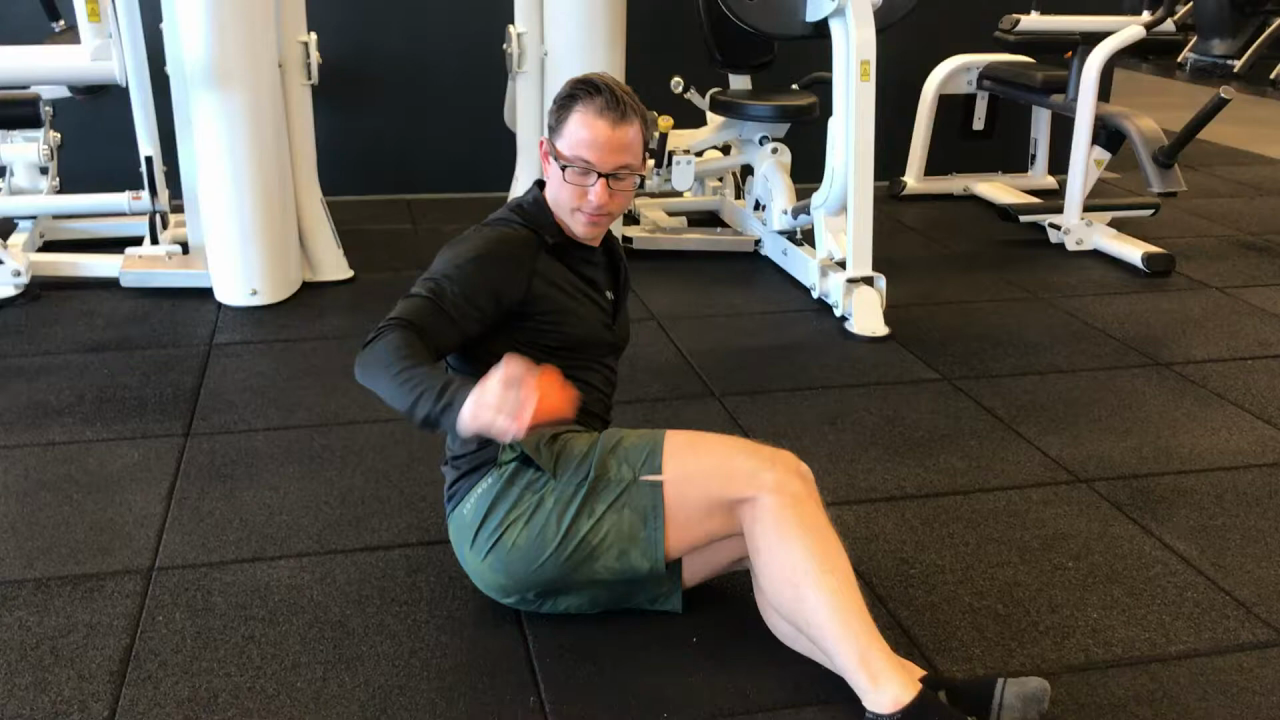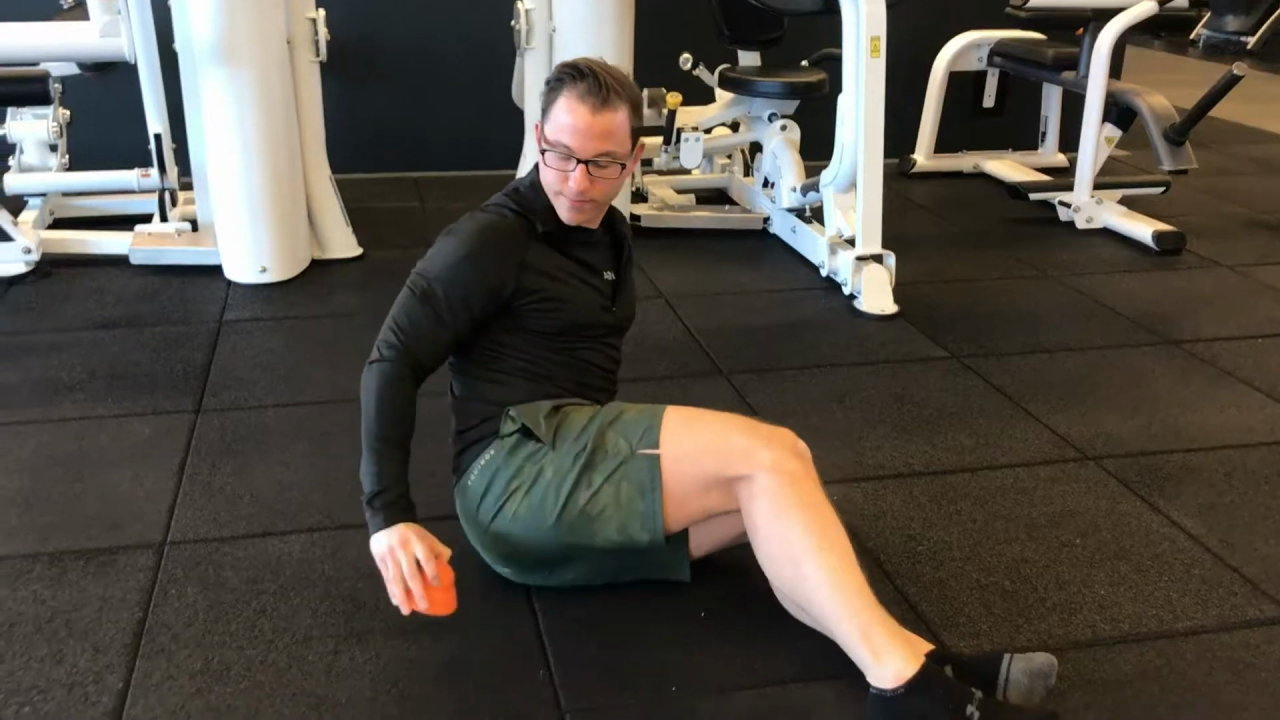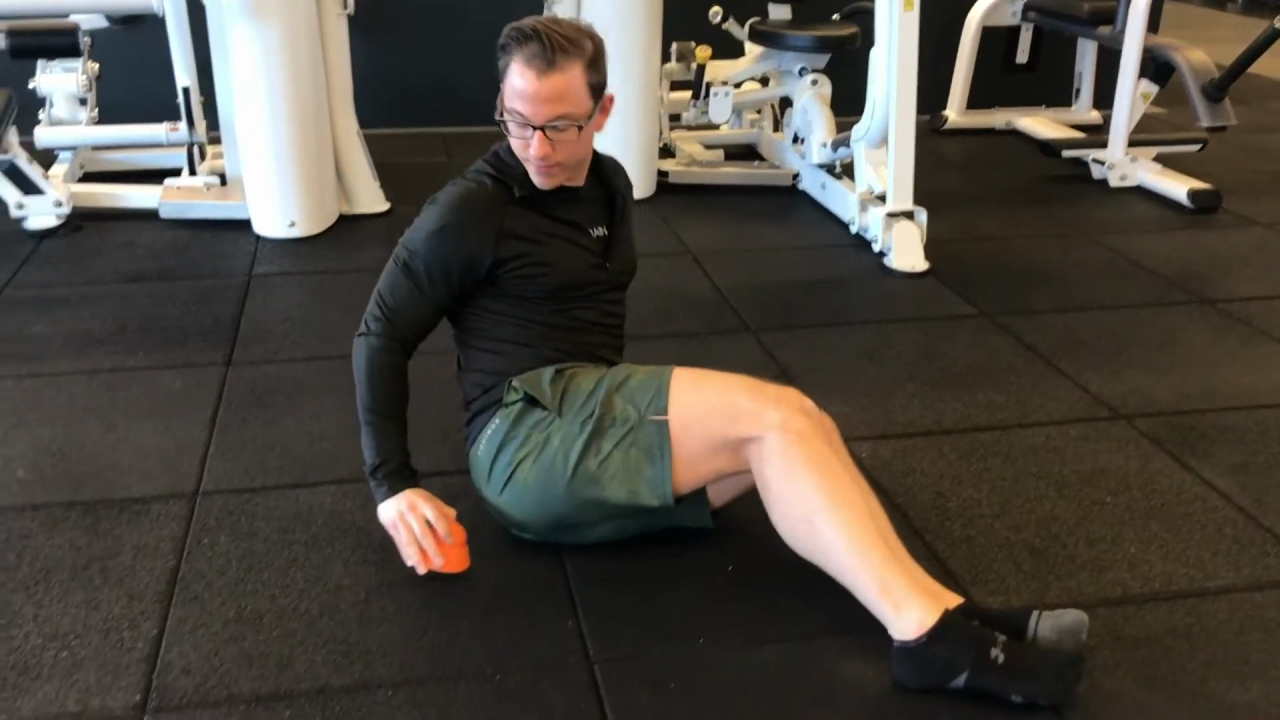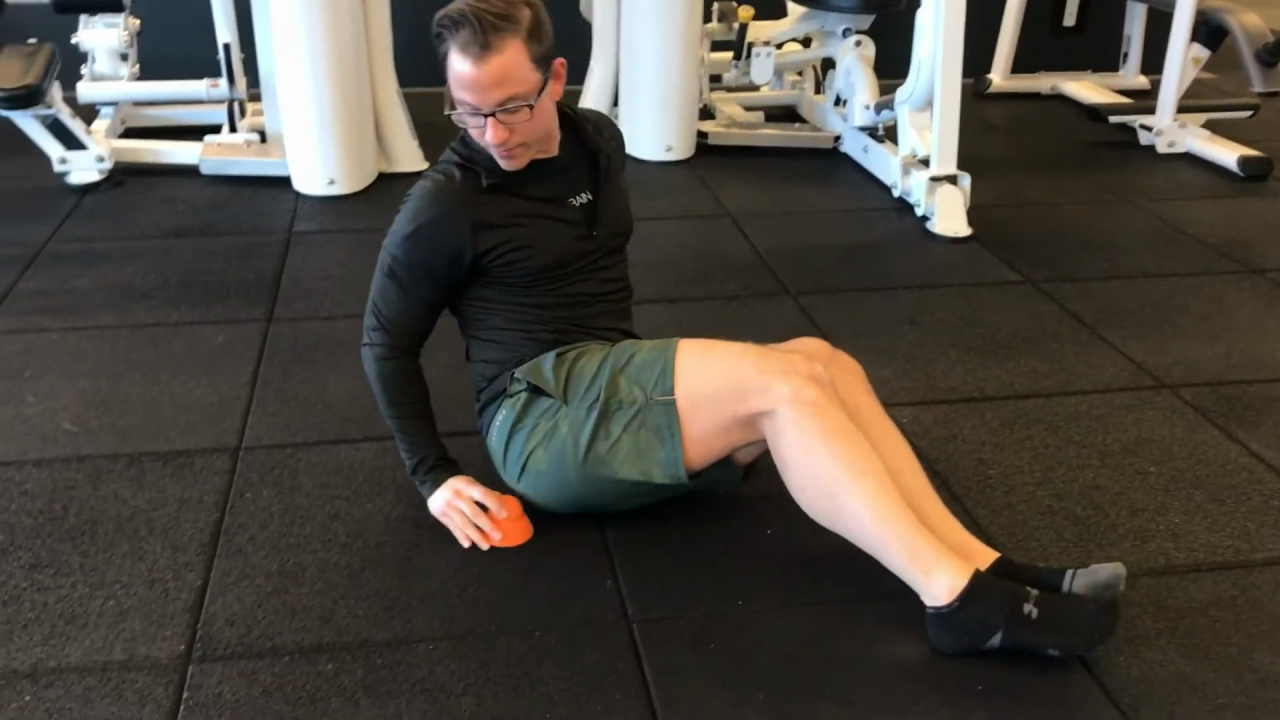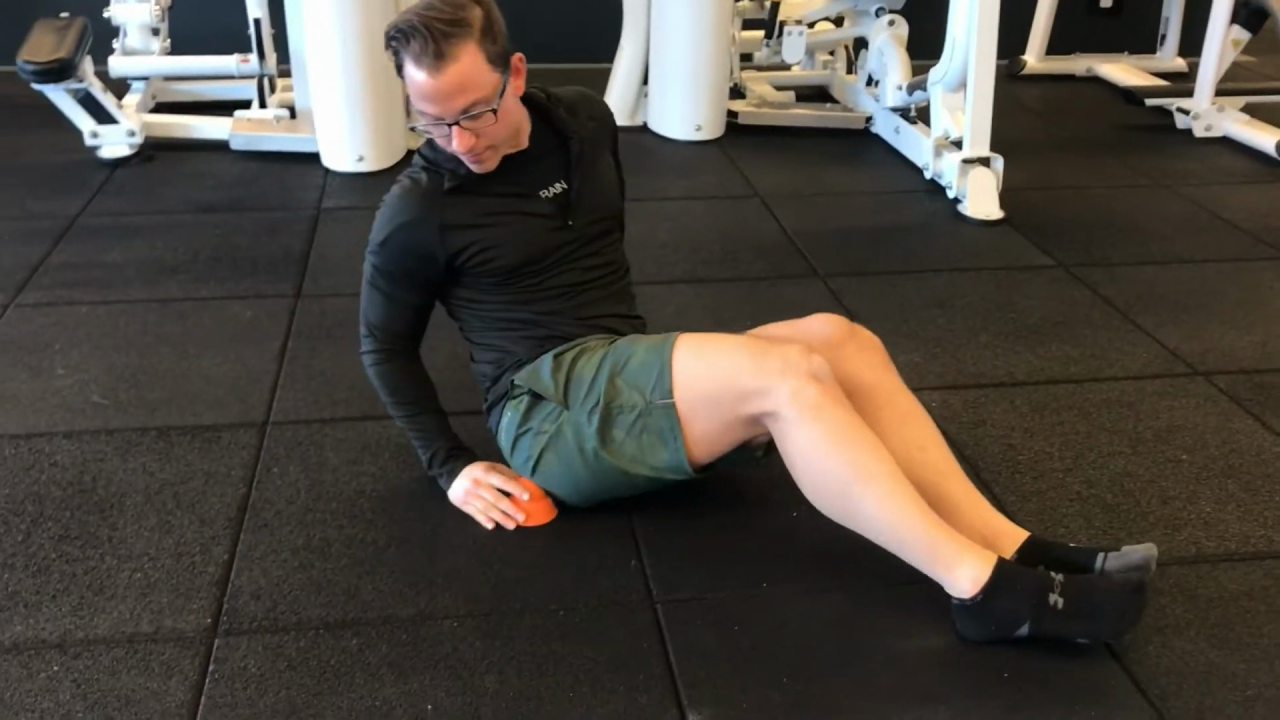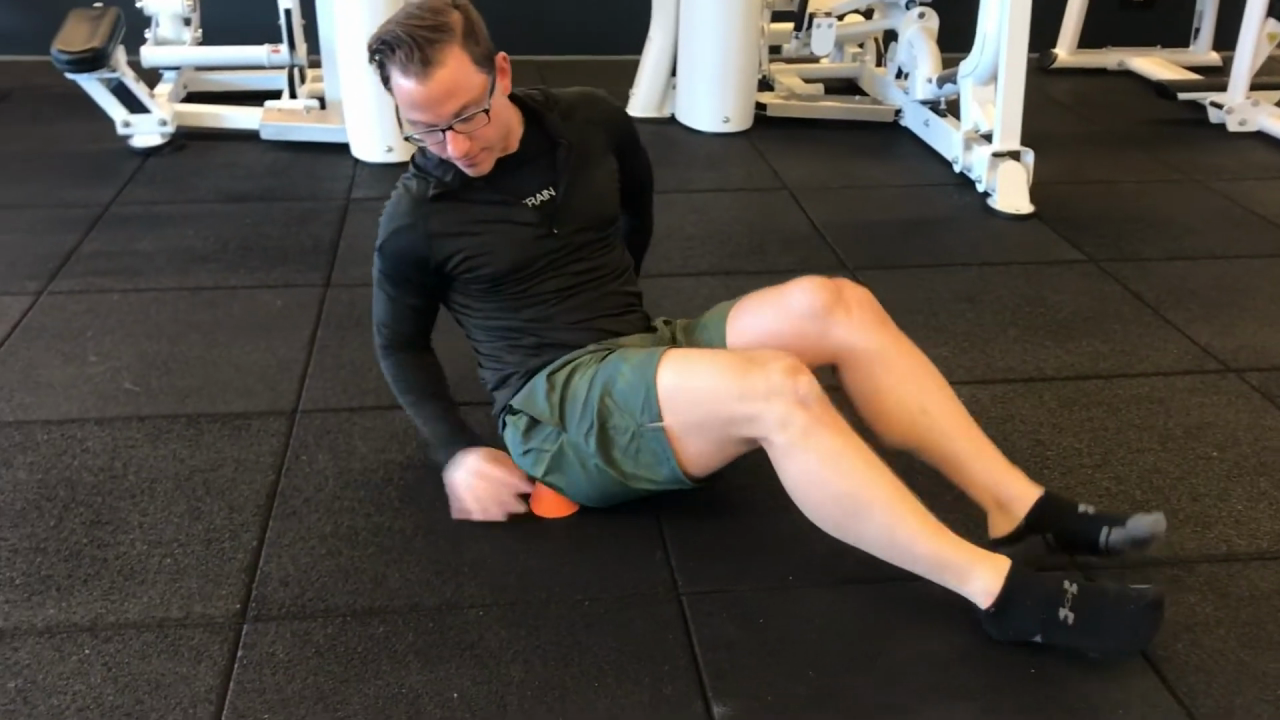
dt=0.4s
person 1, frame 1
left shoulder: (601, 254)
right shoulder: (497, 253)
right elbow: (381, 353)
right wrist: (463, 406)
left hip: (565, 521)
right hip: (511, 510)
left knee: (767, 526)
right knee: (770, 479)
person 1, frame 2
left shoulder: (608, 234)
right shoulder: (488, 242)
right elbow: (391, 366)
right wrist: (388, 515)
left hip: (574, 485)
right hip: (517, 476)
left knee: (773, 485)
right knee: (767, 457)
left ankle: (910, 663)
person 1, frame 3
left shoulder: (608, 183)
right shoulder: (468, 213)
right elbow: (380, 340)
left wrist: (623, 407)
right wrist: (393, 484)
left hip: (590, 435)
right hip: (528, 438)
left knee: (798, 421)
right knee: (774, 416)
left ankle: (943, 613)
right ankle: (930, 636)
person 1, frame 4
left shoulder: (596, 139)
right shoulder: (443, 206)
right elbow: (387, 343)
right wrist: (434, 476)
left hip: (613, 398)
right hip: (542, 416)
left knee: (823, 366)
right knee: (787, 382)
left ankle: (980, 567)
right ankle: (961, 599)
person 1, frame 5
left shoulder: (582, 119)
right shoulder: (418, 213)
right elbow: (386, 346)
right wrist: (450, 464)
left hip: (634, 373)
right hip: (551, 408)
left knee: (842, 342)
right knee: (789, 372)
left ankle: (1007, 549)
right ankle: (985, 589)
person 1, frame 6
left shoulder: (588, 124)
right shoulder: (416, 219)
right elbow: (398, 339)
right wrist: (458, 448)
left hip: (650, 353)
right hip: (561, 417)
left knee: (832, 303)
right knee: (779, 386)
left ankle: (1021, 512)
right ankle: (998, 592)
